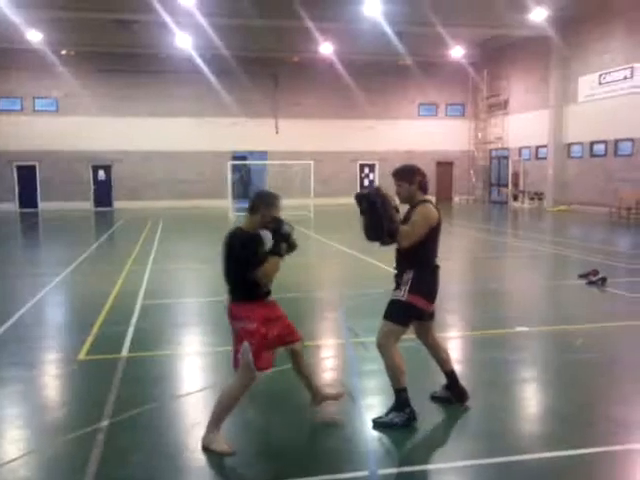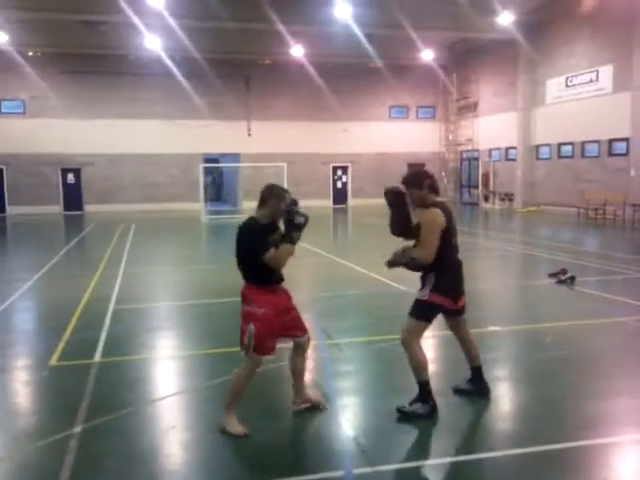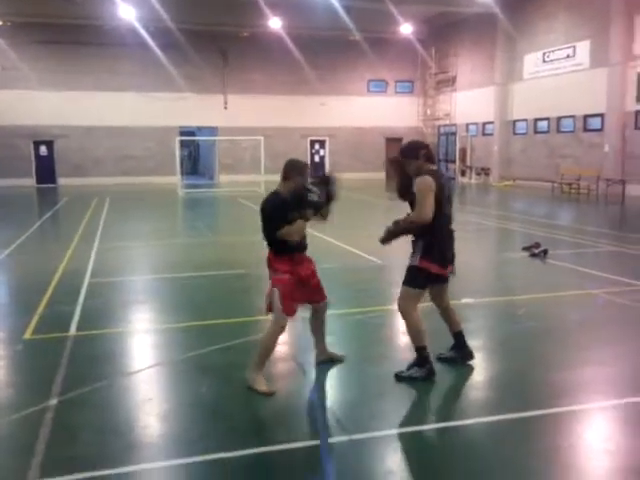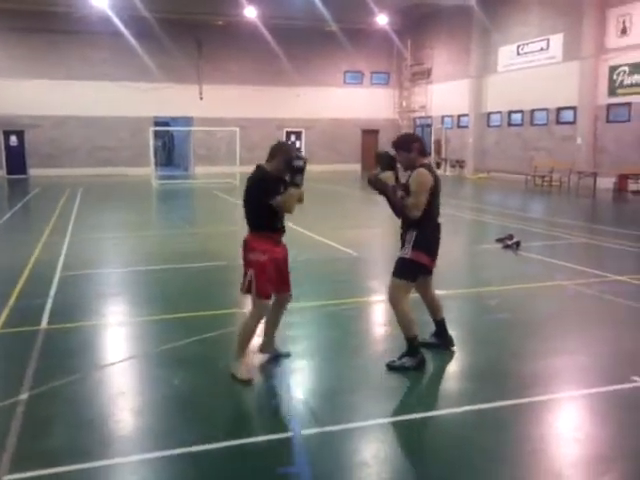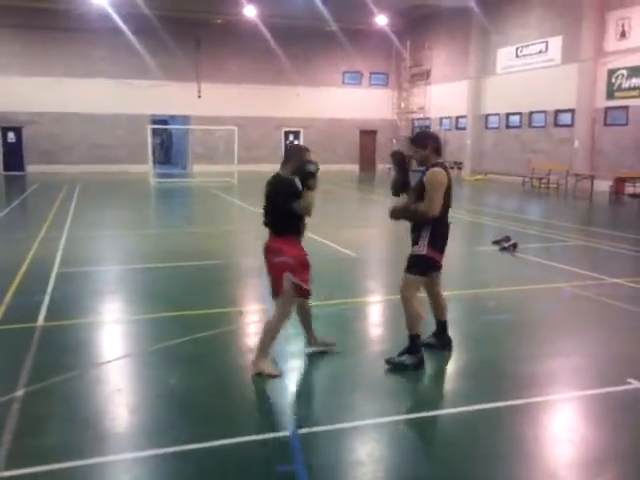
dt=1s
person 1, frame 1
left shoulder: (425, 210)
right shoulder: (415, 210)
left elbow: (403, 240)
right elbow: (393, 237)
left hip: (415, 282)
right hip: (419, 281)
left knee: (385, 341)
right knee: (427, 336)
left ankle: (404, 408)
right ankle: (455, 389)
person 1, frame 2
left shoulder: (432, 214)
right shoulder: (438, 210)
left elbow: (425, 257)
right elbow: (411, 236)
left wrist: (399, 259)
left hip: (438, 282)
right hip: (451, 279)
left knee: (409, 337)
right knee: (461, 331)
left ankle: (426, 401)
right ankle: (478, 382)
person 1, frame 3
left shoulder: (424, 181)
right shoulder: (437, 178)
left elbow: (423, 216)
right elbow: (408, 196)
left wrist: (395, 229)
right wrist: (402, 179)
left hip: (428, 250)
right hip: (442, 247)
left knee: (406, 304)
right knee: (440, 300)
left ankle: (423, 364)
right ankle: (461, 348)
person 1, frame 4
left shoulder: (421, 174)
right shoulder: (419, 173)
left elbow: (413, 211)
right elbow: (402, 210)
left wrist: (388, 189)
right wrist: (389, 186)
left hip: (419, 240)
right hip: (424, 239)
left knee: (396, 295)
right knee: (424, 289)
left ankle: (414, 354)
right ankle: (442, 335)
person 1, frame 5
left shoulder: (436, 173)
right shoulder: (431, 172)
left elbow: (432, 210)
right elbow: (419, 203)
left wrist: (403, 212)
left hip: (429, 238)
right hip: (429, 237)
left knee: (408, 292)
right knee: (433, 288)
left ankle: (414, 352)
right ankle: (442, 336)
person 2, frame 1
left shoulder: (256, 236)
right shoulder: (240, 241)
right elbow: (266, 275)
left wrist: (280, 244)
right wrist: (280, 245)
left hip: (264, 304)
right hip: (246, 311)
left knee: (296, 348)
right knee: (245, 378)
left ankle: (316, 394)
right ankle: (211, 433)
person 2, frame 2
left shoulder: (271, 225)
right shoulder: (249, 230)
left elbow: (285, 252)
right elbow: (278, 261)
left wrist: (291, 229)
right wrist: (293, 231)
left hip: (277, 292)
right hip: (258, 298)
left knee: (302, 340)
right knee: (253, 361)
left ankle: (301, 395)
right ankle: (229, 415)
person 2, frame 3
left shoulder: (297, 197)
right shoulder: (272, 205)
left elbow: (323, 216)
right elbow: (292, 236)
right wrist: (307, 211)
left hip: (301, 261)
right hip: (282, 266)
left knee: (320, 305)
right knee: (279, 323)
left ankle: (322, 351)
right ankle: (255, 373)
person 2, frame 4
left shoulder: (275, 178)
right shoulder: (261, 178)
left elbow: (298, 199)
right elbow: (288, 206)
left wrist: (295, 177)
right wrist: (296, 176)
left hip: (275, 243)
right hip: (260, 247)
left knee: (283, 297)
right knee: (260, 309)
left ankle: (268, 344)
right ankle: (239, 360)
person 2, frame 5
left shoulder: (286, 182)
right shoulder: (281, 184)
left elbow: (301, 208)
right elbow: (306, 209)
left wrist: (307, 182)
right wrist: (309, 182)
left hip: (291, 244)
right hip: (282, 248)
left knee: (301, 295)
right knee: (284, 308)
left ankle: (311, 337)
right ankle: (261, 358)
